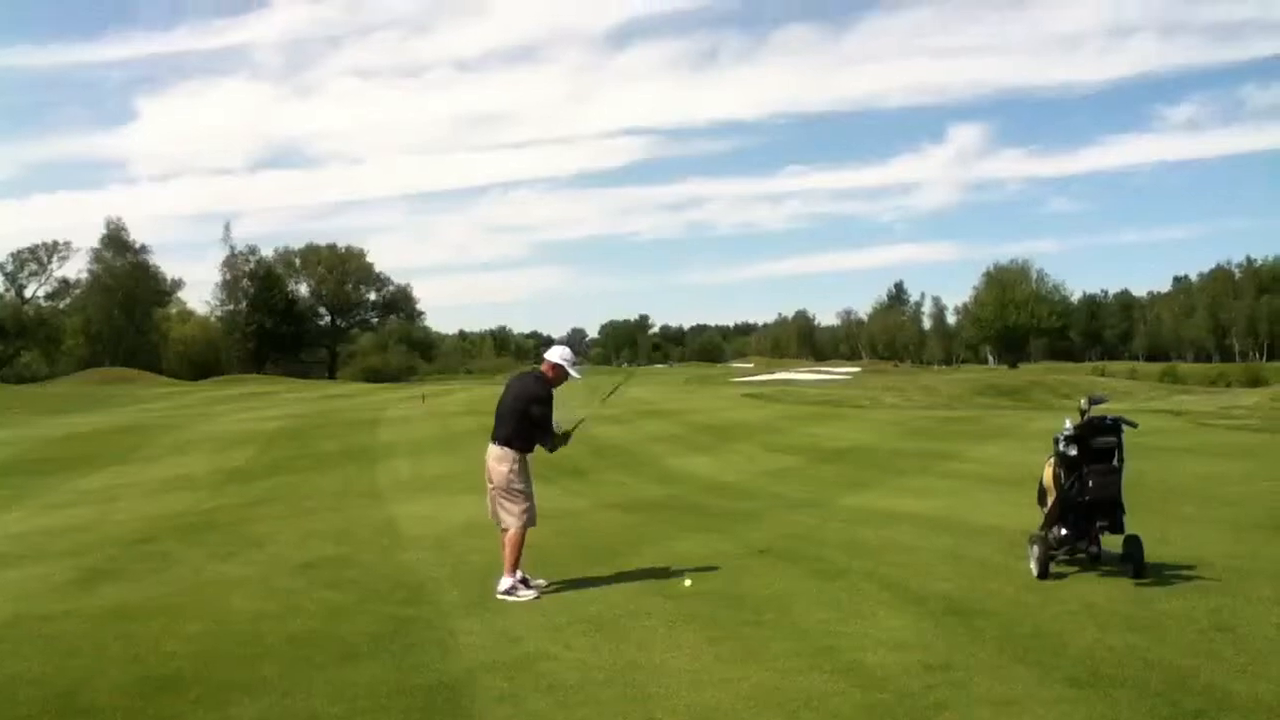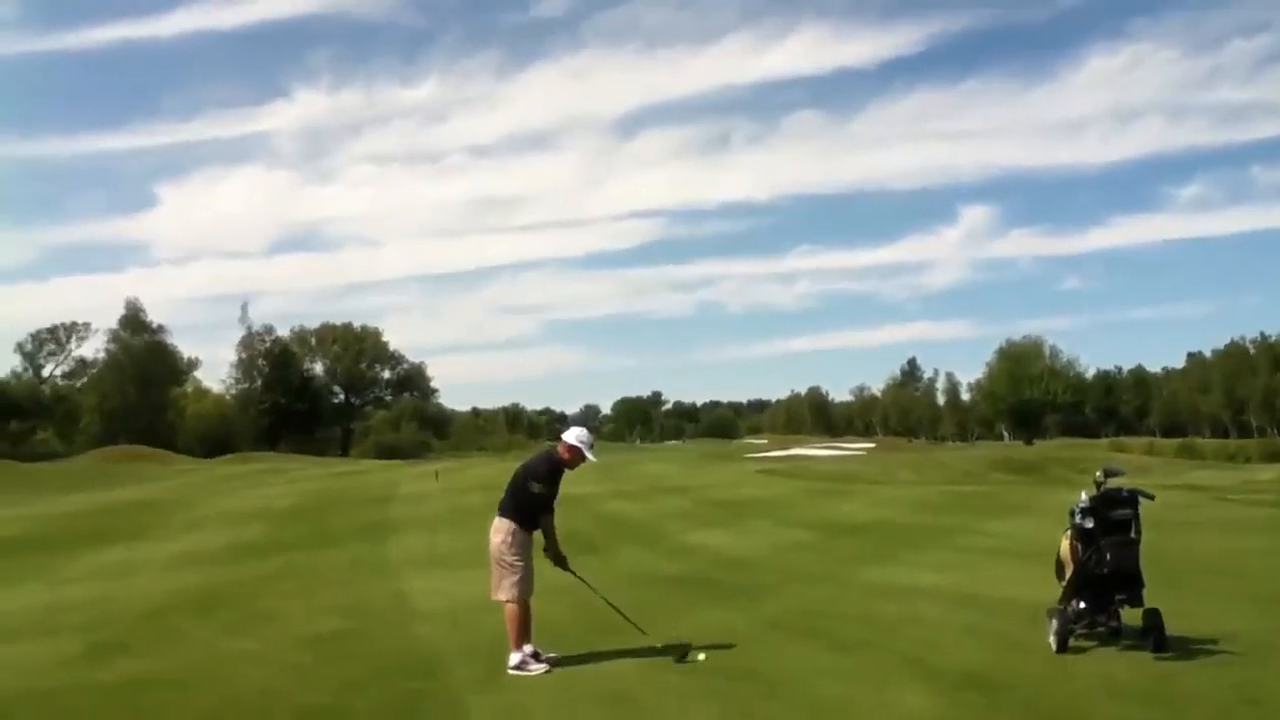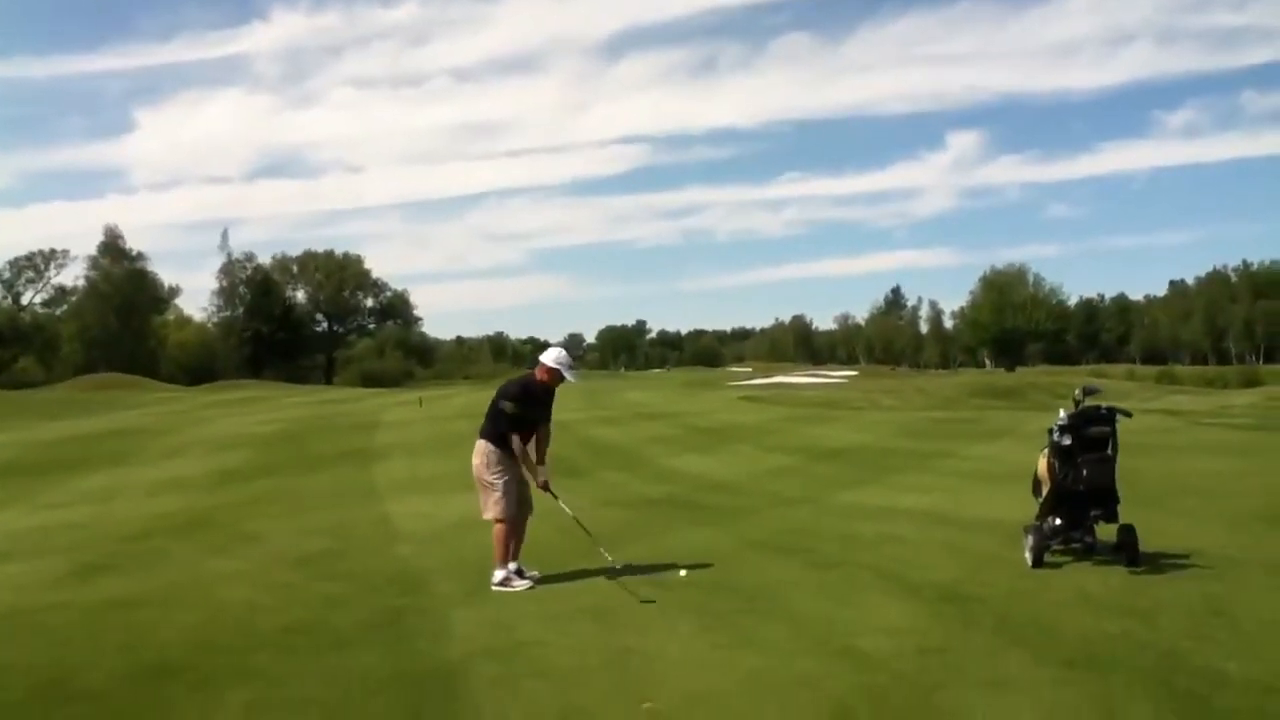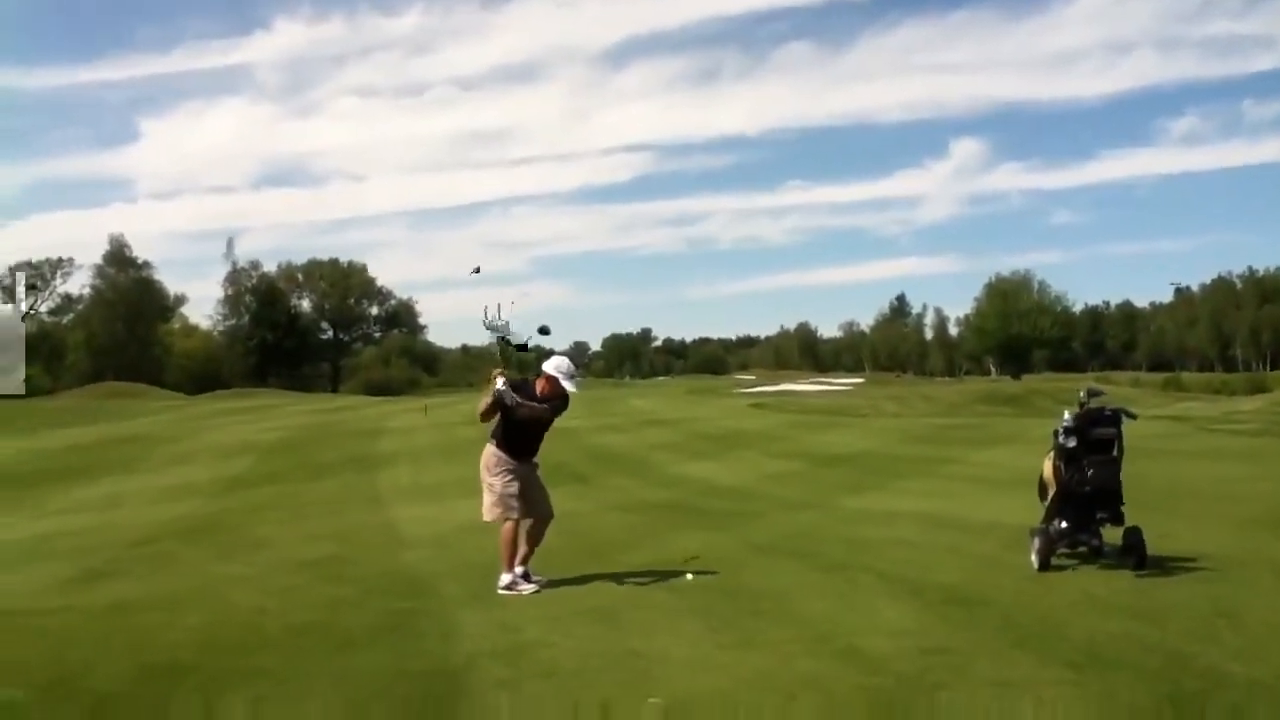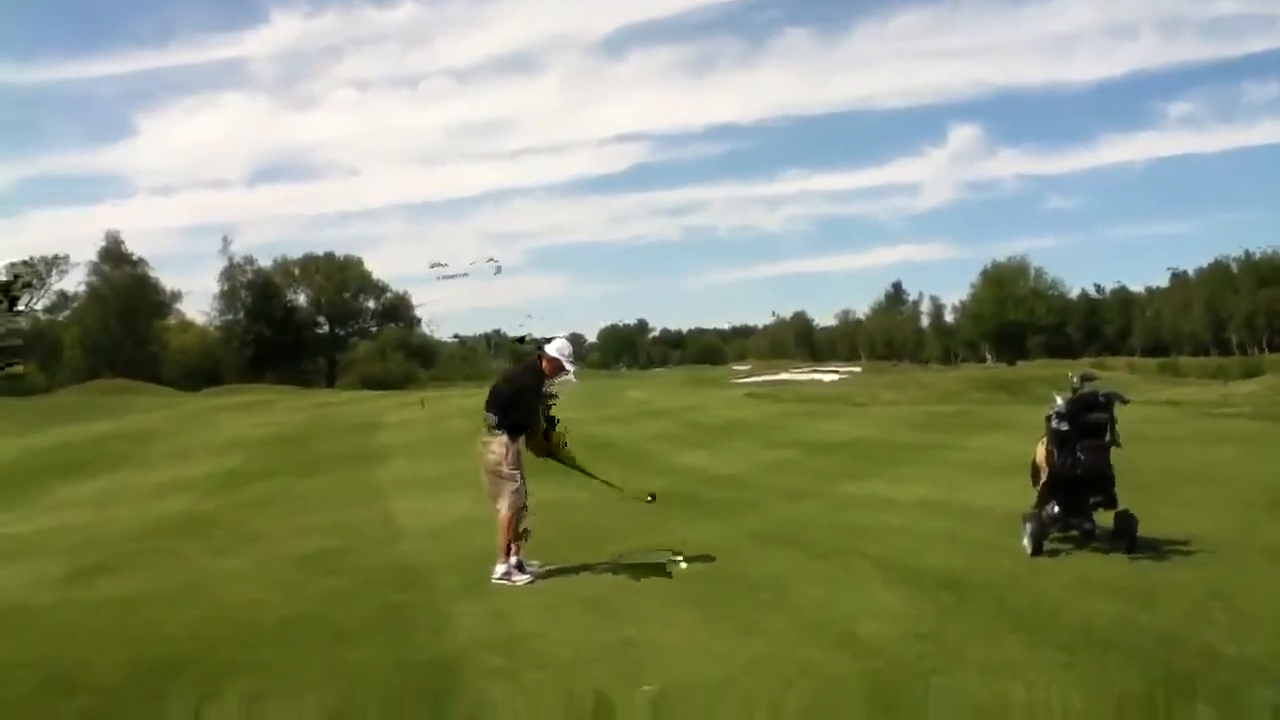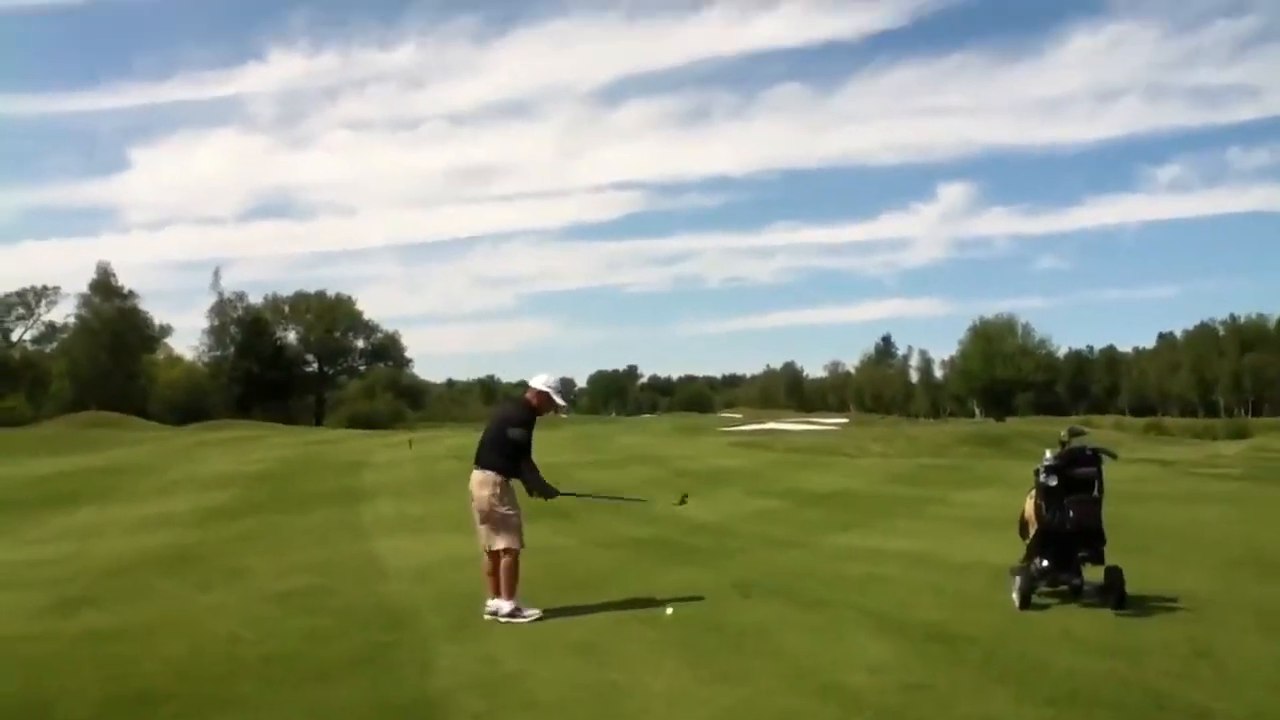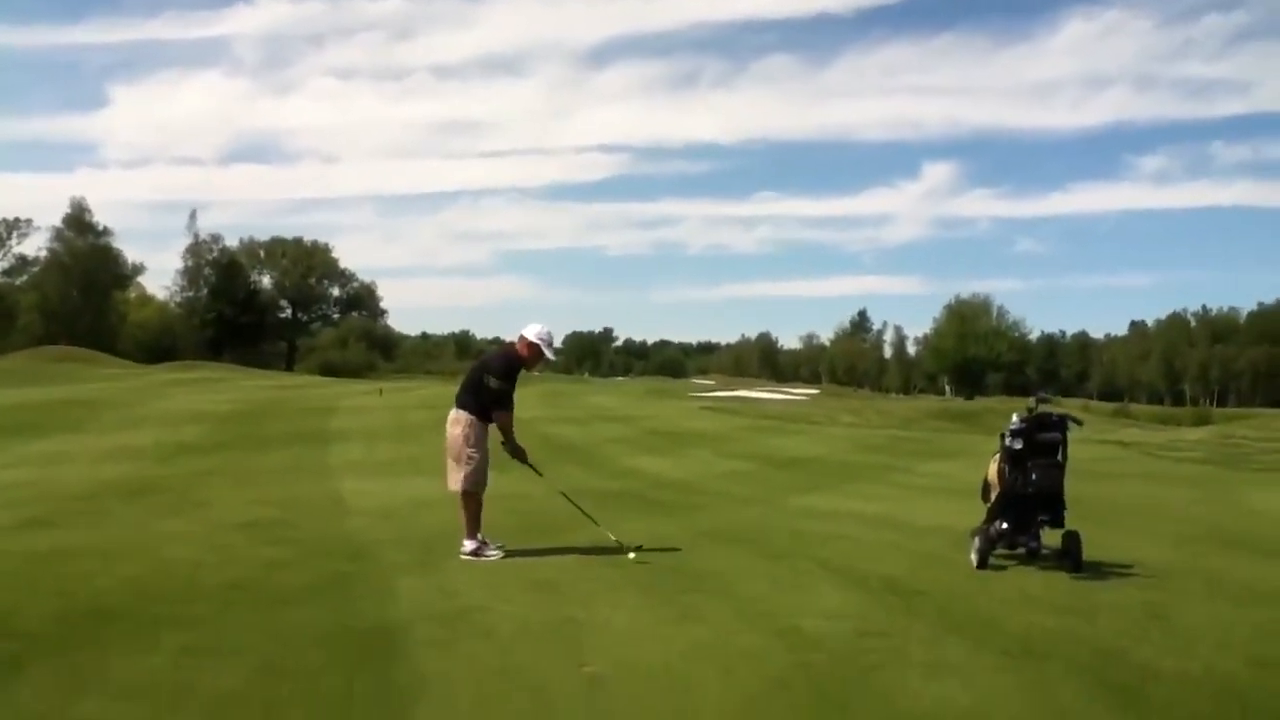
dt=0.7s
person 1, frame 1
left shoulder: (521, 380)
right shoulder: (540, 391)
right elbow: (545, 433)
left wrist: (553, 440)
right wrist: (560, 440)
left hip: (499, 452)
right hip: (510, 457)
left knee: (509, 519)
right knee: (518, 521)
left ankle: (515, 574)
right ankle: (507, 583)
person 1, frame 2
left shoulder: (552, 464)
right shoulder: (544, 468)
left elbow: (545, 512)
right elbow: (543, 514)
left wrist: (552, 546)
right wrist: (554, 549)
left hip: (519, 530)
right hip: (510, 531)
left knee: (522, 593)
right knee: (514, 595)
left ankle: (527, 648)
right ankle: (516, 657)
person 1, frame 3
left shoulder: (546, 392)
right shoulder: (515, 390)
left elbow: (542, 428)
right elbow: (513, 435)
left wrist: (542, 465)
right wrist: (534, 471)
left hip: (510, 455)
right hip: (492, 453)
left knee: (521, 511)
right knee: (504, 514)
left ankle: (513, 565)
right ankle: (500, 574)
person 1, frame 4
left shoulder: (560, 399)
right shoulder: (515, 385)
left elbow: (540, 412)
right elbow: (483, 416)
left wrist: (514, 401)
right wrist: (494, 391)
left hip: (526, 461)
right hip: (499, 457)
left knee: (543, 515)
right knee: (511, 516)
left ankle: (521, 568)
right ankle: (507, 578)
person 1, frame 5
left shoulder: (531, 372)
right shoulder: (529, 378)
left elbow: (528, 416)
right elbow: (531, 423)
left hip: (502, 439)
right hip: (500, 441)
left knee: (515, 502)
right knee: (511, 503)
left ankle: (514, 559)
right ankle: (502, 568)
person 1, frame 6
left shoulder: (510, 408)
right shoulder: (522, 416)
right elbow: (522, 458)
left wrist: (530, 482)
right wrist: (539, 484)
left hip: (482, 478)
right hip: (494, 481)
left knee: (493, 547)
right knee: (509, 545)
left ankle: (494, 602)
right ankle: (508, 605)
person 1, frame 7
left shoulder: (509, 361)
right shoulder: (501, 363)
left elbow: (504, 406)
right elbow: (498, 409)
left wrist: (510, 441)
right wrist: (511, 443)
left hip: (474, 422)
right hip: (467, 422)
left knee: (476, 484)
right knee: (470, 484)
left ankle: (475, 537)
right ankle: (470, 544)
